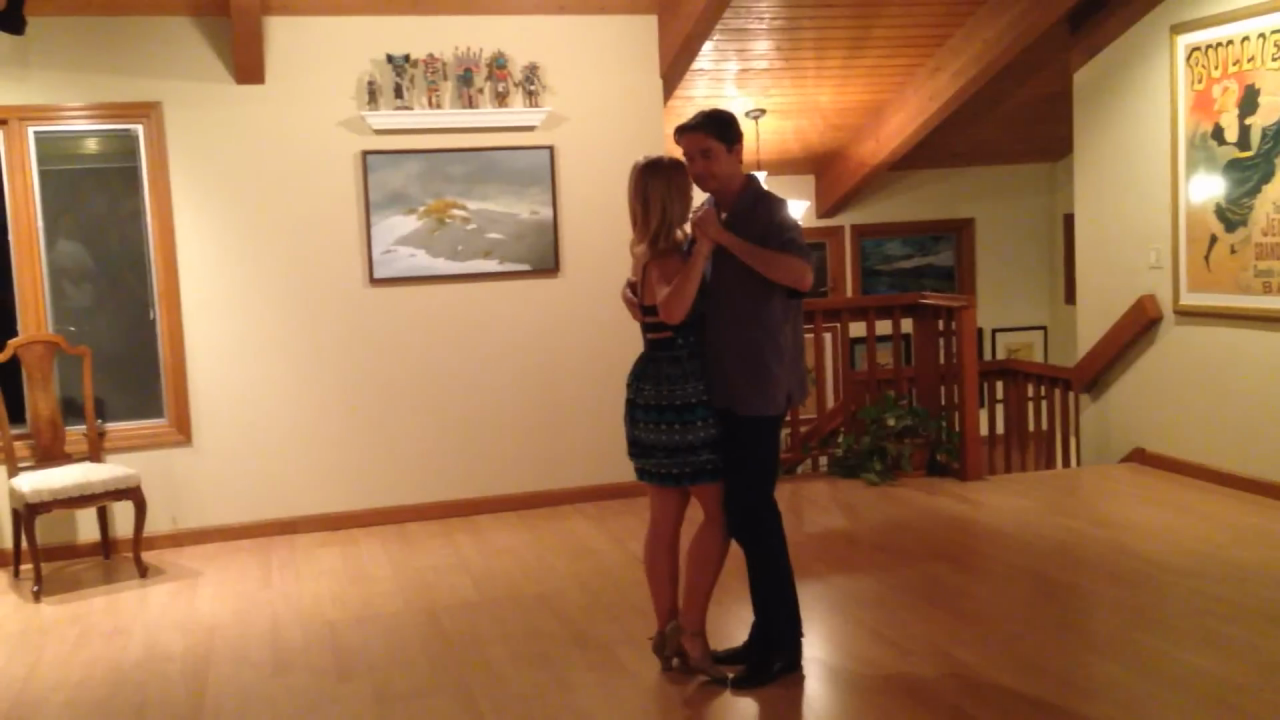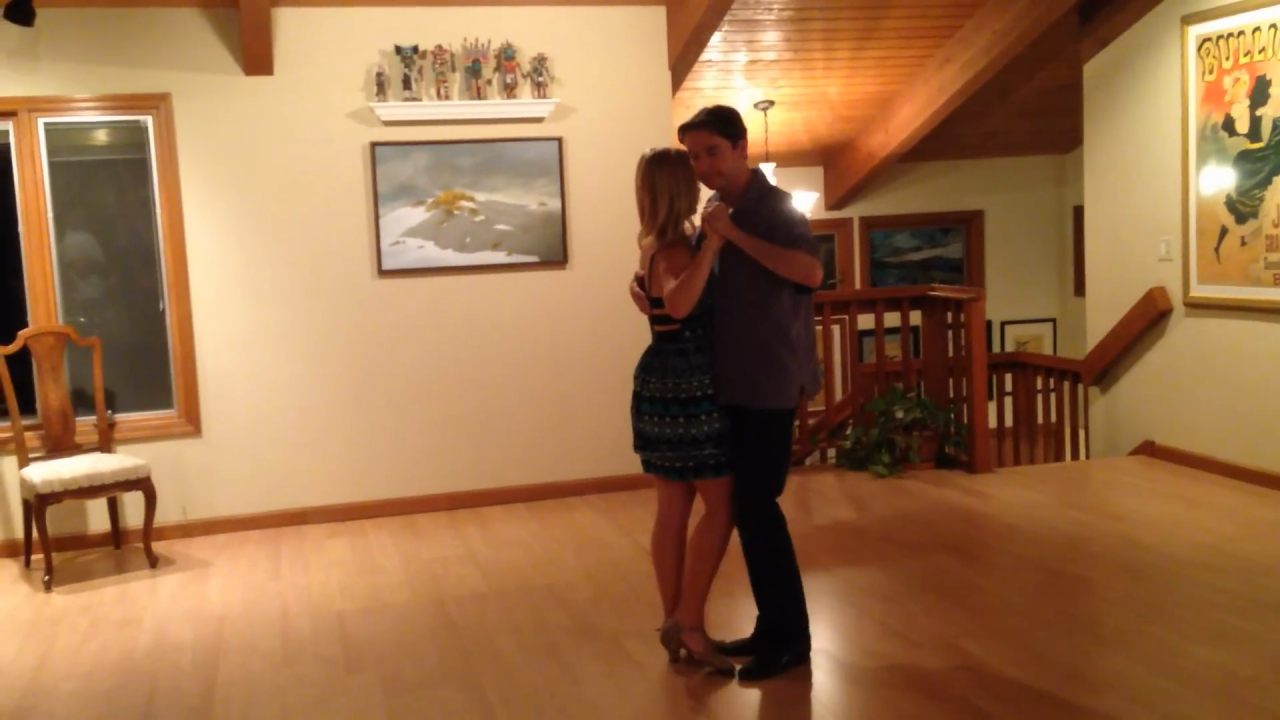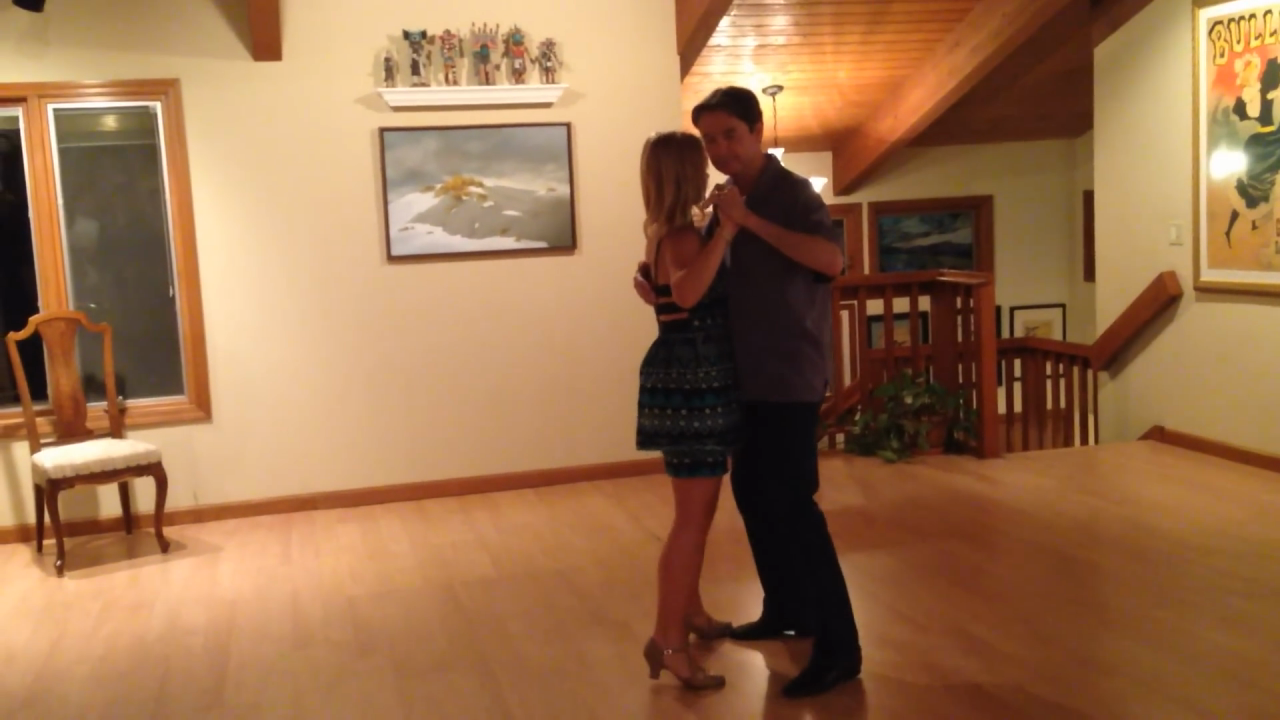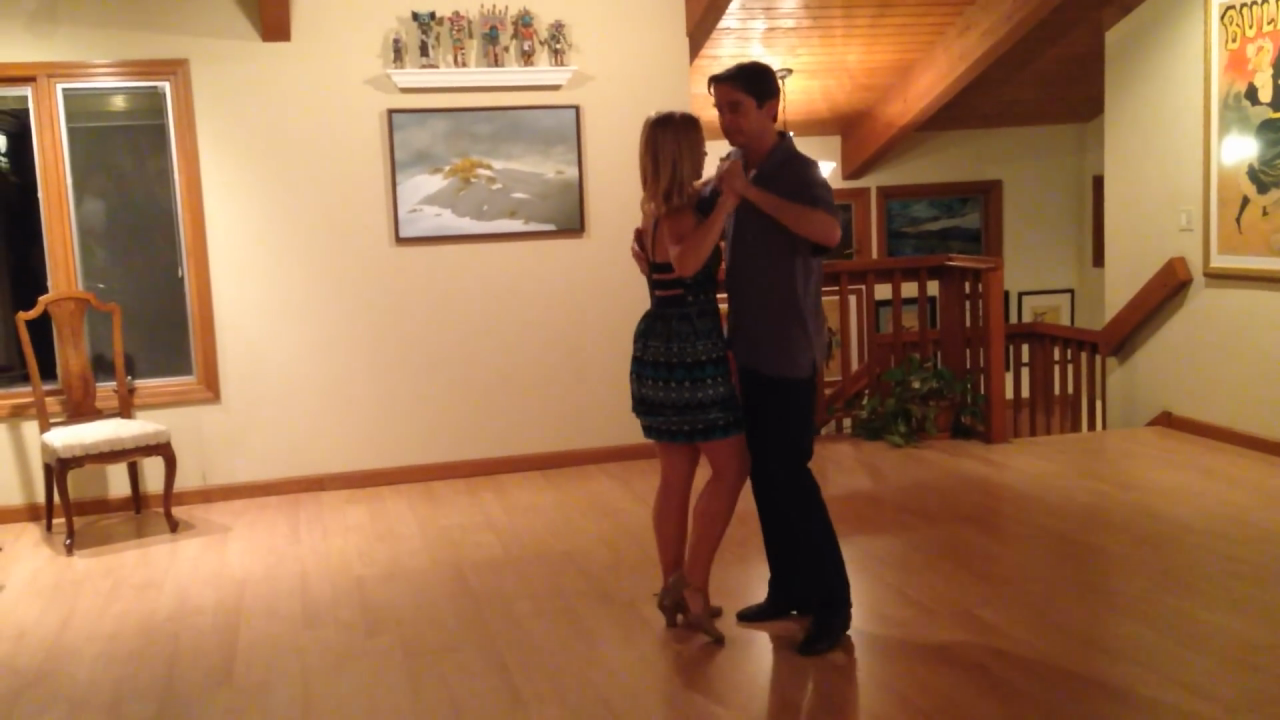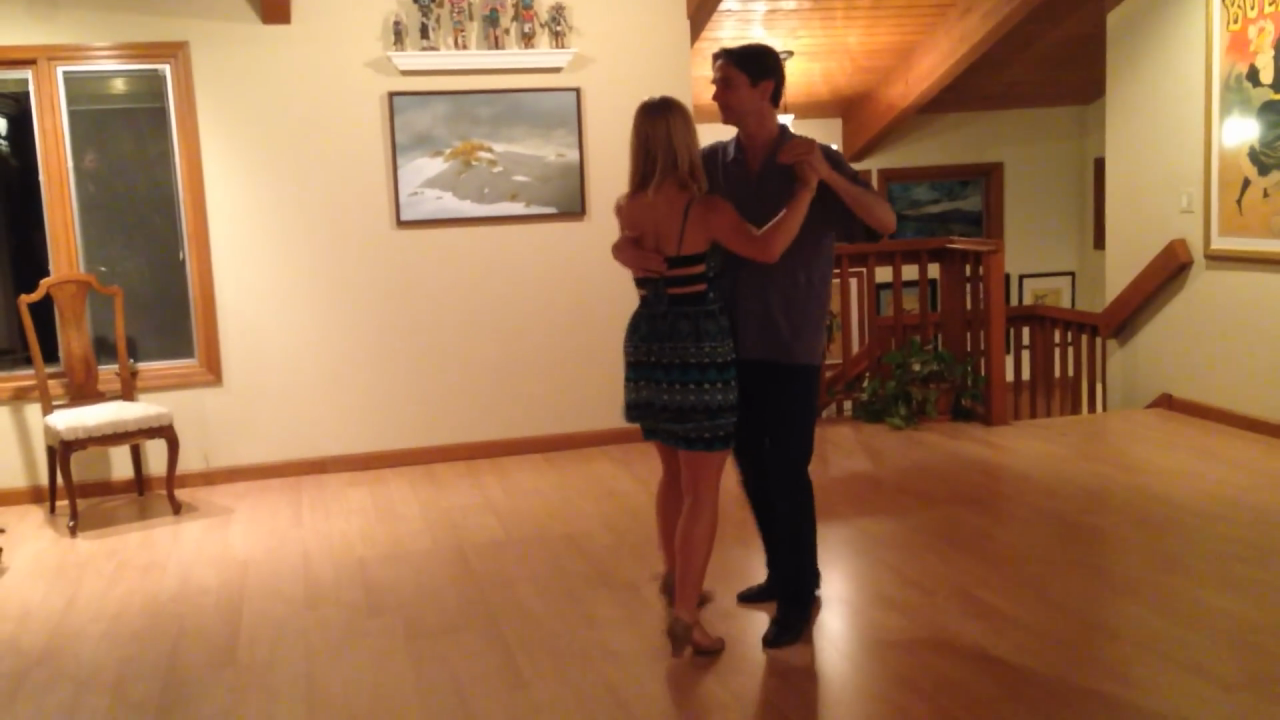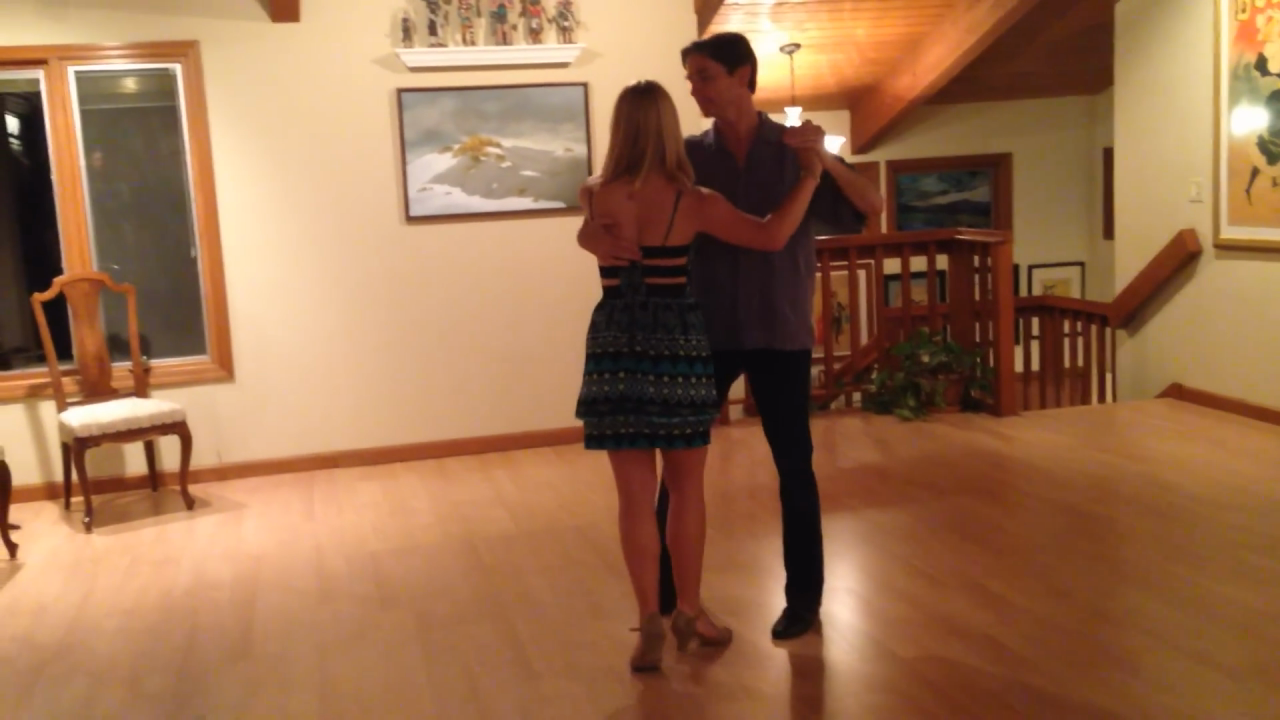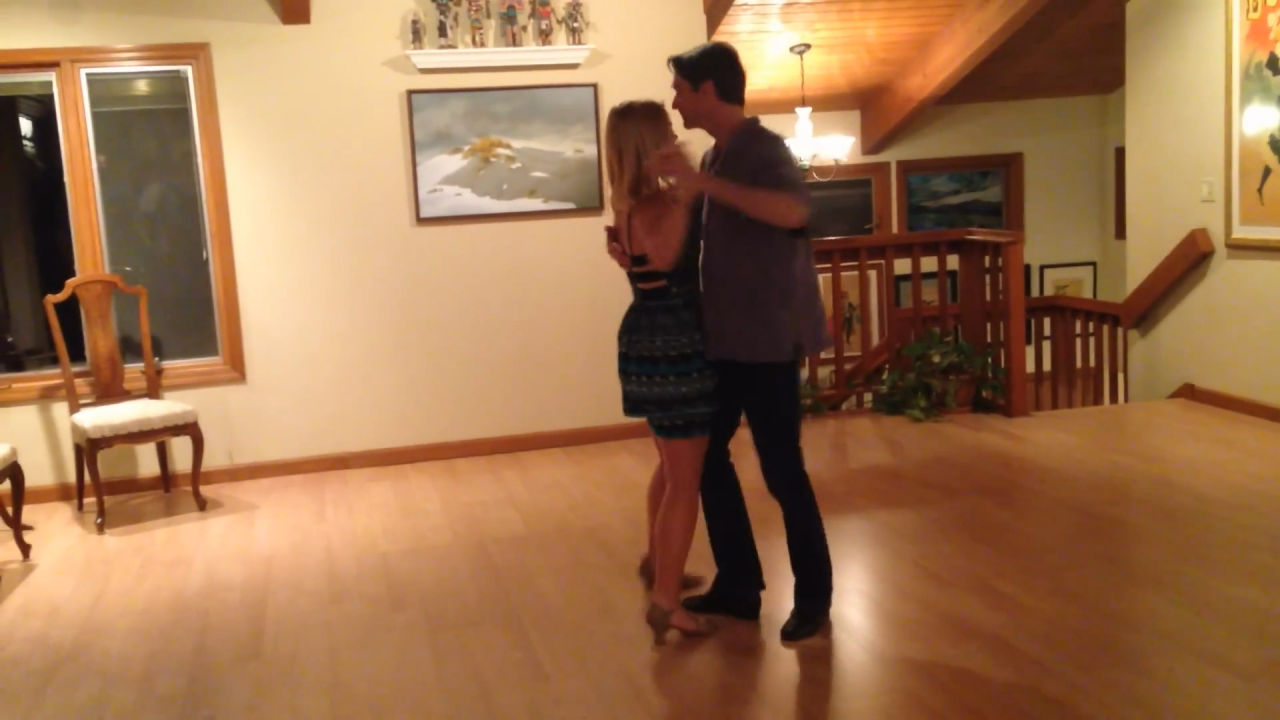
dt=0.7s
person 1, frame 1
left shoulder: (768, 210)
right shoulder: (707, 213)
left elbow: (801, 276)
left wrist: (724, 238)
right wrist: (635, 288)
left hip: (758, 385)
right hip: (726, 385)
left knee: (748, 510)
right knee: (746, 508)
left ankle: (782, 643)
right ankle: (769, 634)
person 1, frame 2
left shoulder: (776, 207)
right shoulder: (713, 211)
left elbow: (811, 272)
left wrist: (733, 235)
right wrist: (643, 283)
left hip: (771, 380)
right hip: (733, 381)
left knee: (756, 502)
right knee: (743, 502)
left ankle: (791, 636)
right ankle: (773, 628)
person 1, frame 3
left shoulder: (792, 192)
right shoulder: (728, 195)
left elbow: (831, 260)
left wrist: (749, 220)
right wrist: (649, 274)
left hip: (790, 374)
right hip: (748, 373)
left knee: (793, 502)
right knee: (751, 490)
left ankle: (837, 646)
right ankle: (787, 607)
person 1, frame 4
left shoulder: (797, 171)
right shoulder: (735, 163)
left elbow: (830, 231)
left wrist: (751, 191)
left hip: (788, 351)
right hip: (750, 346)
left knee: (788, 472)
right knee: (761, 470)
left ankle: (832, 604)
right ankle: (791, 589)
person 1, frame 5
left shoulder: (817, 160)
right shoulder: (712, 162)
left elbow: (885, 221)
left wrist: (826, 175)
right wrist: (626, 244)
left hip: (792, 343)
right hip: (733, 340)
left knee: (788, 468)
right knee: (750, 461)
left ankle: (797, 597)
right ankle: (790, 572)
person 1, frame 6
left shoulder: (795, 149)
right shoulder: (686, 155)
left elbow: (871, 206)
left wrist: (826, 160)
right wrist: (594, 231)
left hip: (781, 332)
right hip: (707, 331)
left knee: (793, 464)
left ankle: (804, 594)
right ankle: (669, 573)
person 1, frame 7
left shoulder: (765, 151)
right shoulder: (715, 157)
left elbow: (794, 214)
left wrist: (706, 183)
left hip: (767, 341)
right hip: (724, 339)
left knee: (781, 469)
right knee: (706, 455)
left ankle: (813, 594)
right ankle: (738, 584)
person 2, frame 1
left shoulder: (648, 253)
right shoulder: (667, 257)
right elbow: (673, 311)
right wrist: (701, 251)
left hip: (655, 394)
right hip: (679, 397)
left knee: (665, 518)
right knee: (719, 511)
left ankle: (668, 630)
right ankle: (690, 628)
person 2, frame 2
left shoulder: (655, 246)
right shoulder: (675, 250)
right elbow: (678, 304)
right wrist: (711, 245)
left hip: (663, 388)
right hip: (686, 391)
left knee: (673, 511)
right knee: (721, 507)
left ankle: (678, 623)
right ankle: (687, 624)
person 2, frame 3
left shoulder: (664, 233)
right shoulder: (682, 237)
right elbow: (687, 293)
right wrist: (725, 232)
left hip: (677, 379)
right hip: (692, 383)
left knee: (693, 507)
right knee: (695, 516)
left ankle: (690, 611)
right ankle: (667, 643)
person 2, frame 4
left shoulder: (656, 208)
right shoulder: (680, 215)
right elbow: (686, 263)
right wrist: (724, 205)
left hip: (659, 350)
right hip: (689, 354)
left knee: (675, 477)
right knee: (731, 468)
left ankle: (675, 589)
right ankle: (691, 584)
person 2, frame 5
left shoulder: (627, 209)
right shoulder: (704, 209)
right elbow: (765, 250)
right wrist: (805, 189)
left hip: (647, 347)
right hip: (700, 351)
left knee: (675, 472)
right knee: (702, 490)
left ankle: (675, 578)
right ankle: (684, 616)
person 2, frame 6
left shoulder: (594, 196)
right shoulder: (691, 202)
right elbow: (771, 236)
right wrist: (809, 176)
left hip: (614, 347)
right hip: (677, 345)
left knee: (635, 494)
right knee: (686, 486)
left ankle: (650, 624)
right ankle: (689, 609)
person 2, frame 7
left shoulder: (631, 202)
right shoulder: (651, 207)
right elbow: (664, 257)
right wrist: (686, 194)
left hip: (645, 340)
right hip: (672, 344)
left knee: (673, 467)
right knee: (686, 478)
left ankle: (660, 567)
right ankle: (664, 603)
